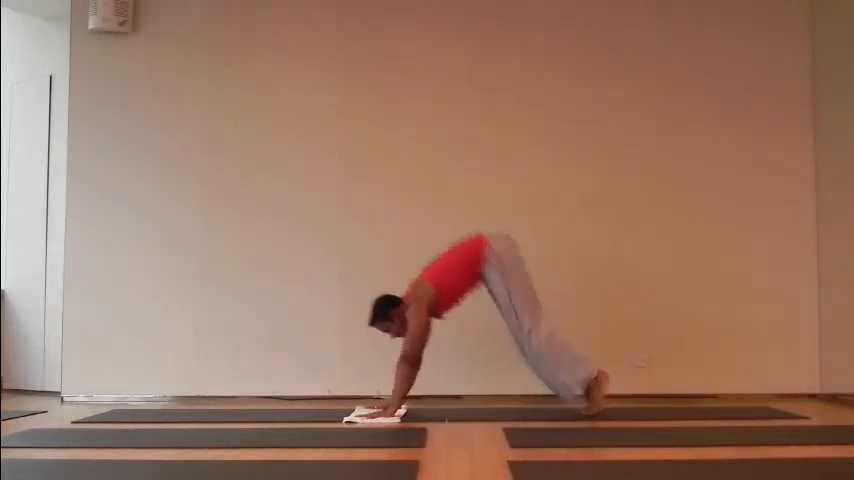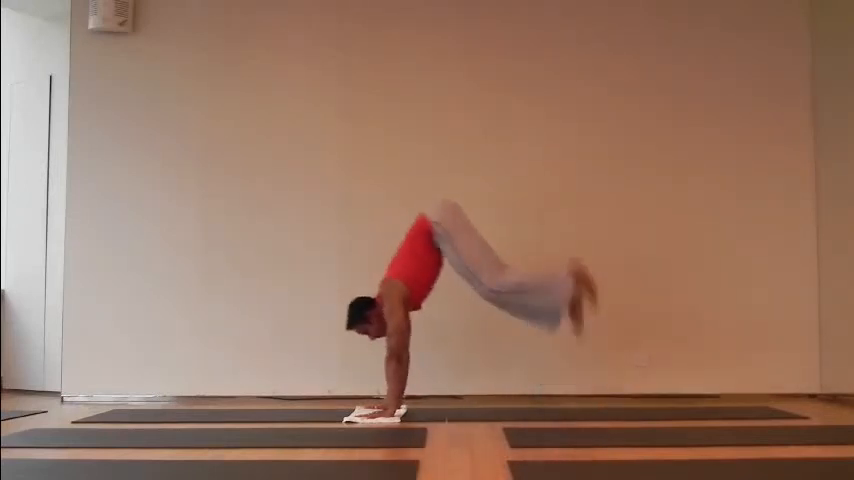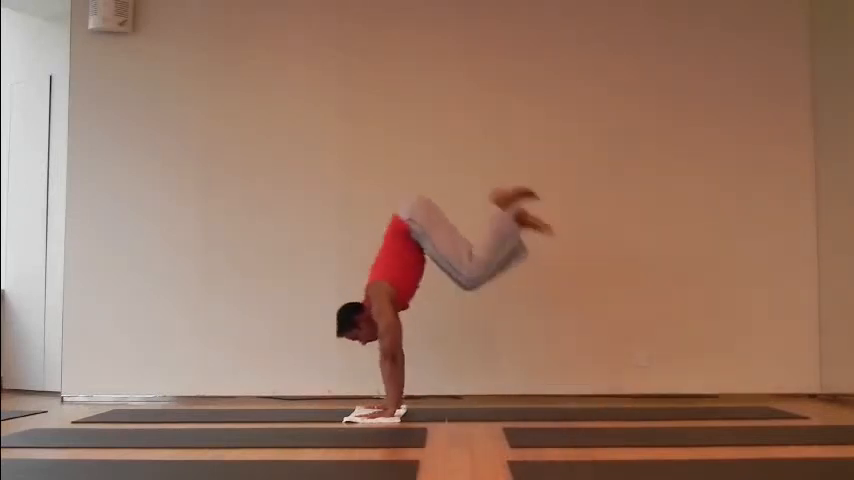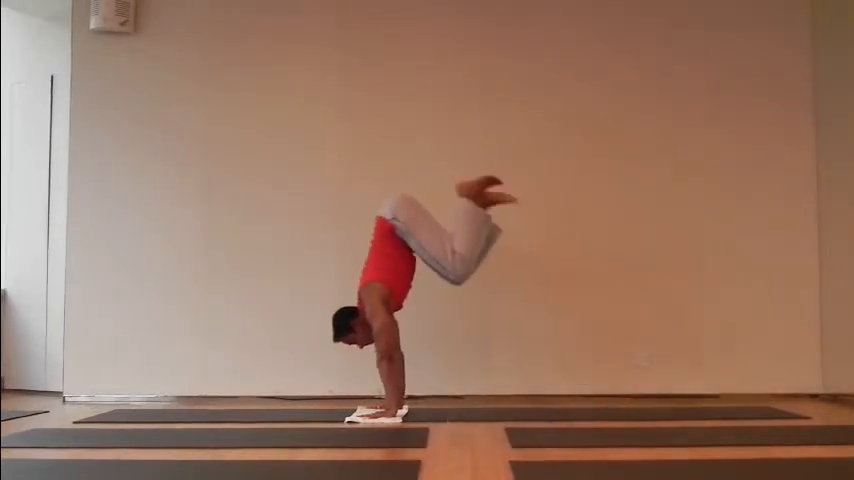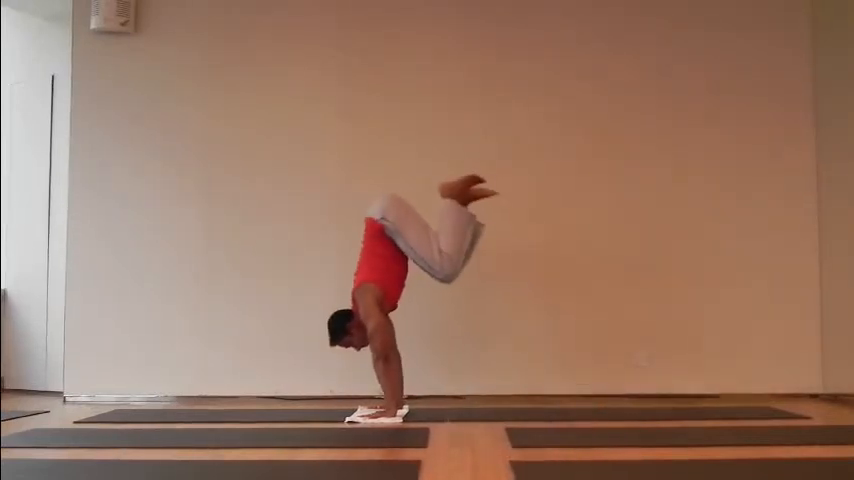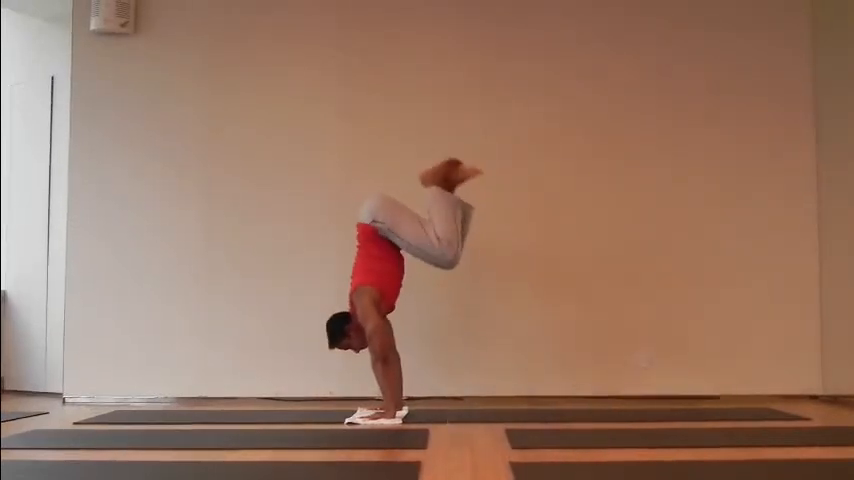
dt=0.2s
person 1, frame 1
left shoulder: (416, 305)
right shoulder: (418, 299)
left elbow: (408, 359)
right elbow: (411, 359)
left wrist: (393, 405)
right wrist: (395, 401)
left hip: (491, 253)
right hip: (489, 252)
left knee: (529, 334)
right knee: (527, 336)
left ankle: (588, 380)
right ankle: (585, 382)
person 1, frame 2
left shoulder: (390, 302)
right shoulder: (396, 303)
left elbow: (395, 356)
right elbow: (400, 356)
left wrist: (391, 405)
right wrist: (394, 400)
right hip: (440, 227)
left knee: (494, 285)
right knee: (497, 286)
left ankle: (569, 282)
right ankle: (567, 292)
person 1, frame 3
left shoulder: (379, 303)
right shoulder: (382, 304)
left elbow: (389, 356)
right elbow: (394, 355)
left wrist: (391, 405)
right wrist: (395, 402)
right hip: (412, 225)
left knee: (471, 274)
right knee: (473, 273)
left ankle: (506, 208)
right ankle: (512, 217)
person 1, frame 4
left shoulder: (373, 306)
right shoulder: (375, 305)
left elbow: (386, 357)
right elbow: (392, 355)
left wrist: (393, 405)
right wrist: (396, 401)
right hip: (398, 222)
left knee: (457, 270)
left ankle: (472, 198)
right ankle: (475, 202)
person 1, frame 5
left shoulder: (366, 305)
left elbow: (383, 358)
right elbow: (388, 356)
left wrist: (392, 406)
right wrist: (395, 402)
right hip: (387, 221)
left ankle: (454, 198)
right ankle: (456, 200)
person 1, frame 6
left shoulder: (365, 308)
left elbow: (382, 359)
left wrist: (391, 408)
right wrist: (395, 404)
right hip: (380, 221)
left ankle: (437, 184)
right ankle: (442, 185)
